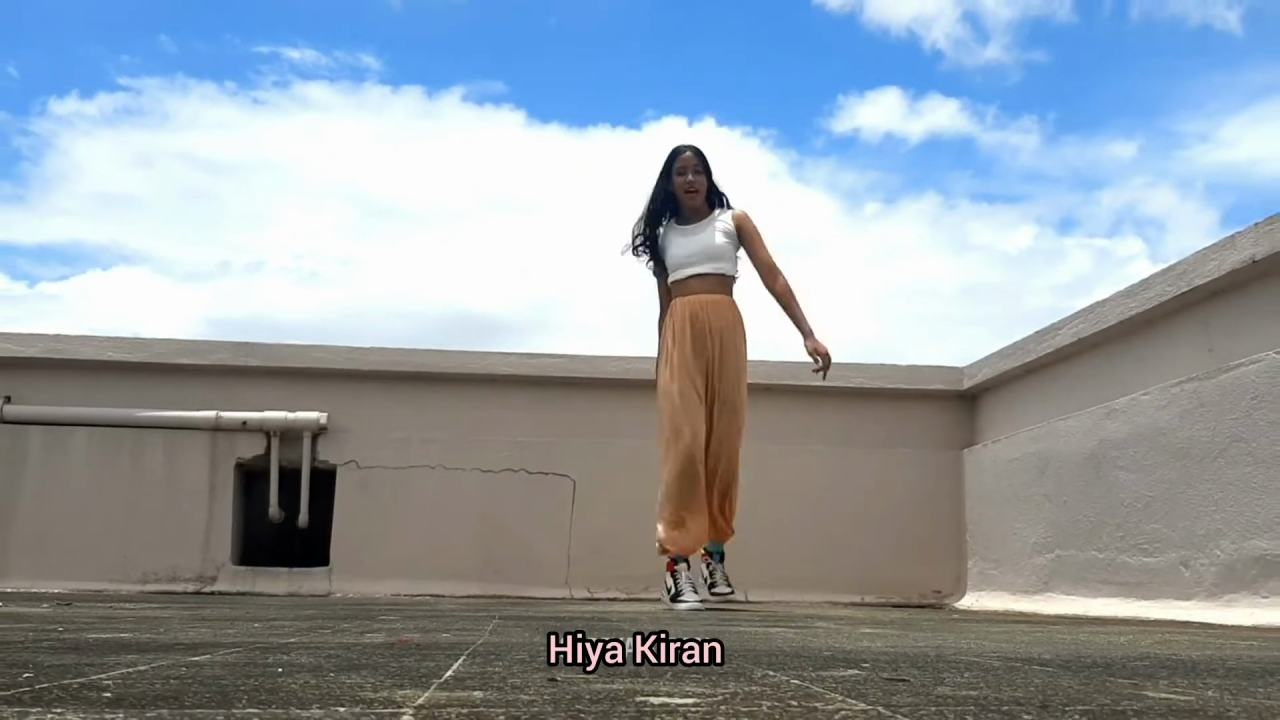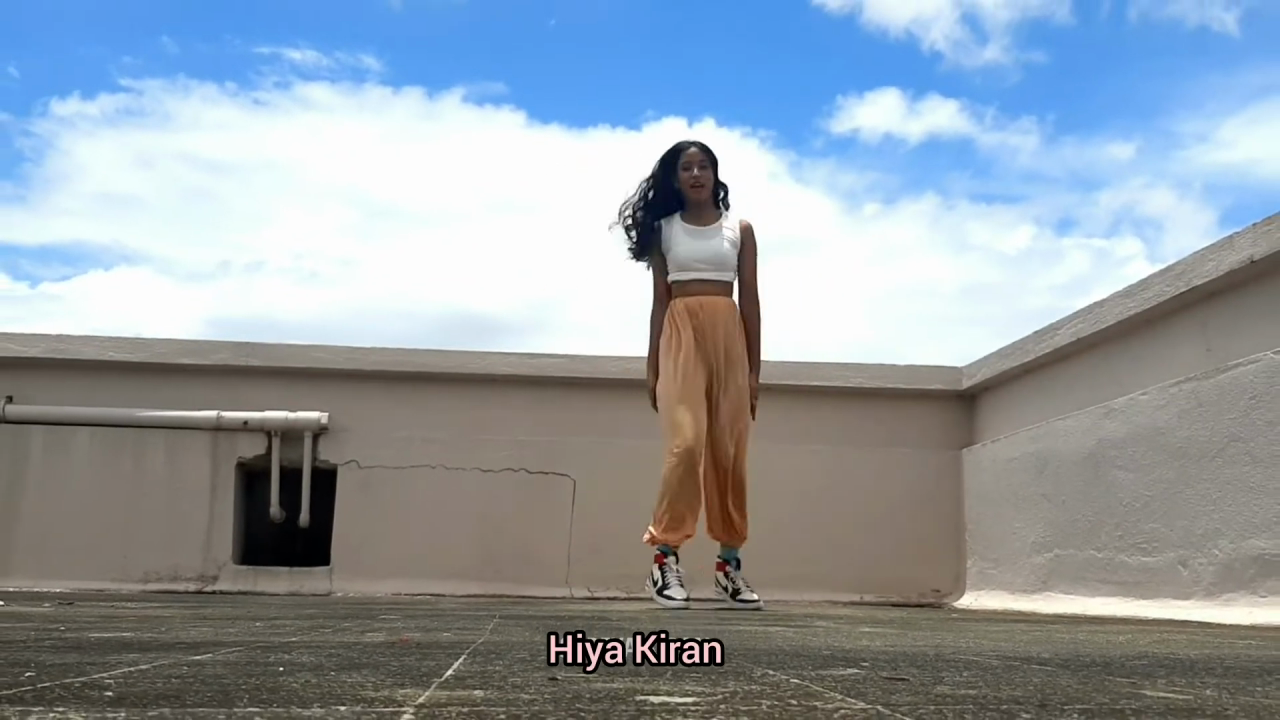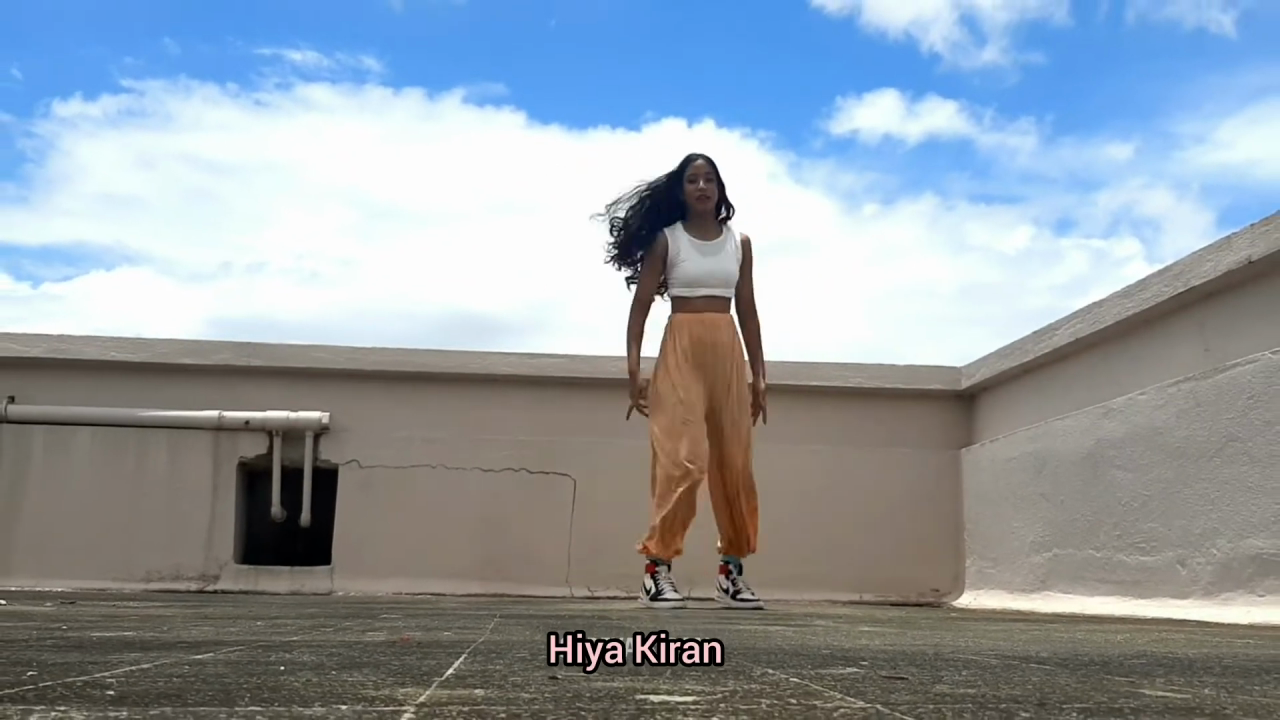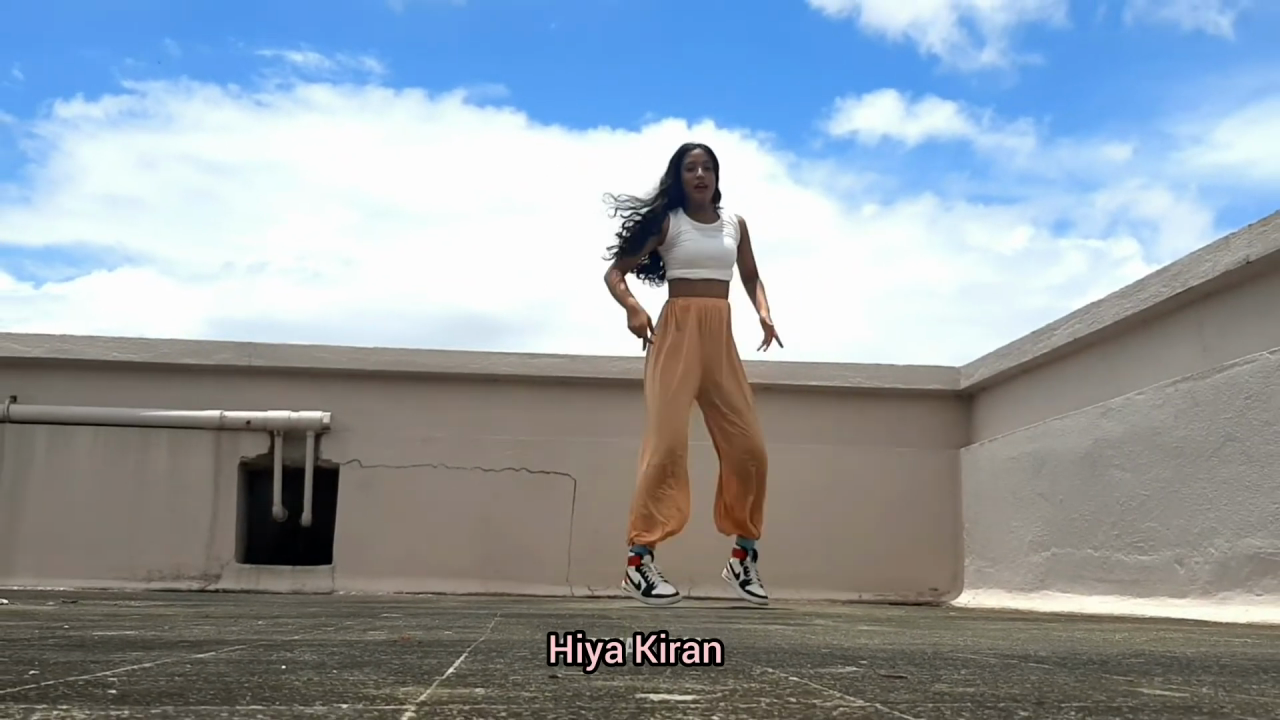
dt=0.1s
person 1, frame 1
left shoulder: (733, 221)
right shoulder: (660, 233)
left elbow: (773, 276)
left wrist: (808, 334)
right wrist: (661, 366)
left hip: (725, 330)
right hip: (682, 334)
left knee: (722, 449)
right knee: (684, 446)
left ankle: (712, 554)
right ankle: (676, 559)
person 1, frame 2
left shoulder: (740, 229)
right shoulder: (664, 229)
left elbow: (751, 298)
right elbow: (660, 301)
left wrist: (755, 373)
right wrist: (654, 367)
left hip: (729, 333)
right hip: (682, 333)
left knee: (730, 453)
right knee: (686, 441)
left ankle: (729, 563)
right ankle: (665, 555)
person 1, frame 3
left shoulder: (739, 242)
right shoulder: (664, 239)
left elbow: (748, 307)
right elbow: (638, 306)
left wrist: (759, 377)
right wrist: (634, 374)
left hip: (728, 353)
right hip: (681, 349)
left knee: (737, 468)
right knee: (681, 463)
left ankle: (732, 571)
right ankle: (655, 566)
person 1, frame 4
left shoulder: (735, 224)
right shoulder: (666, 223)
left elbow: (751, 277)
right elbow: (614, 272)
left wrist: (764, 313)
right wrist: (632, 306)
left hip: (721, 337)
right hip: (677, 331)
left knee: (748, 447)
right knee: (667, 442)
left ankle: (744, 556)
right ankle: (640, 557)
